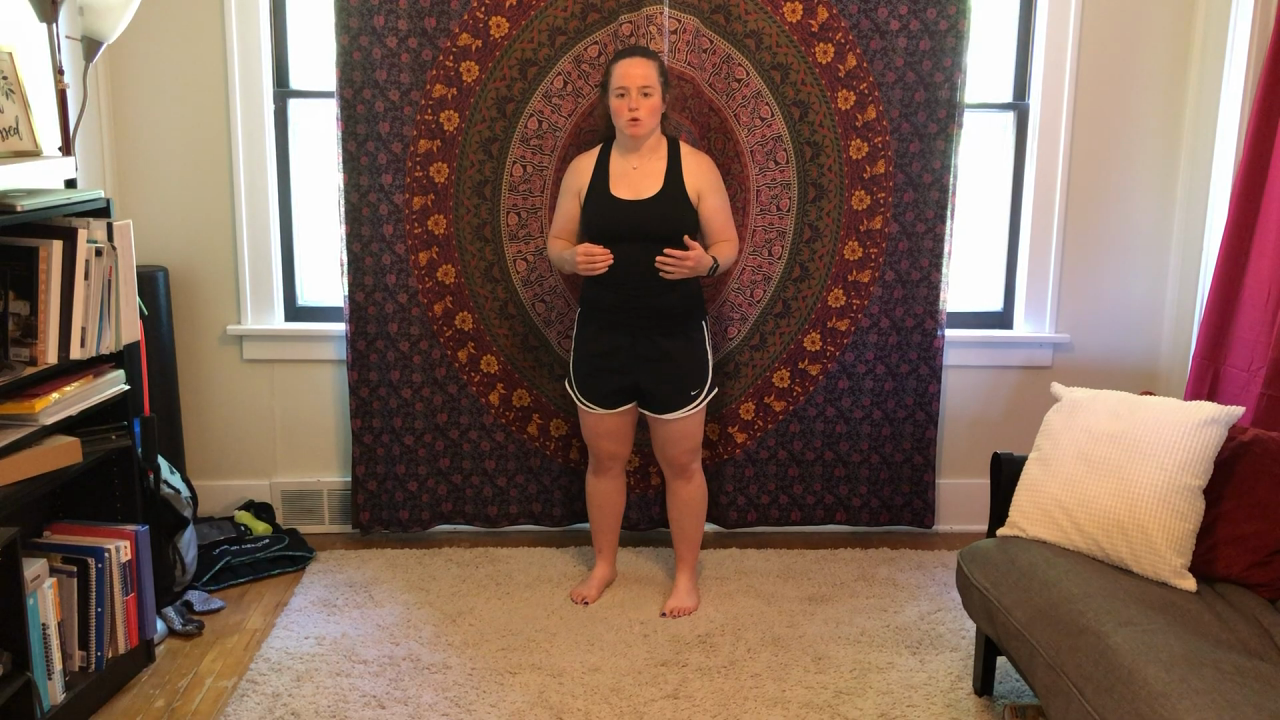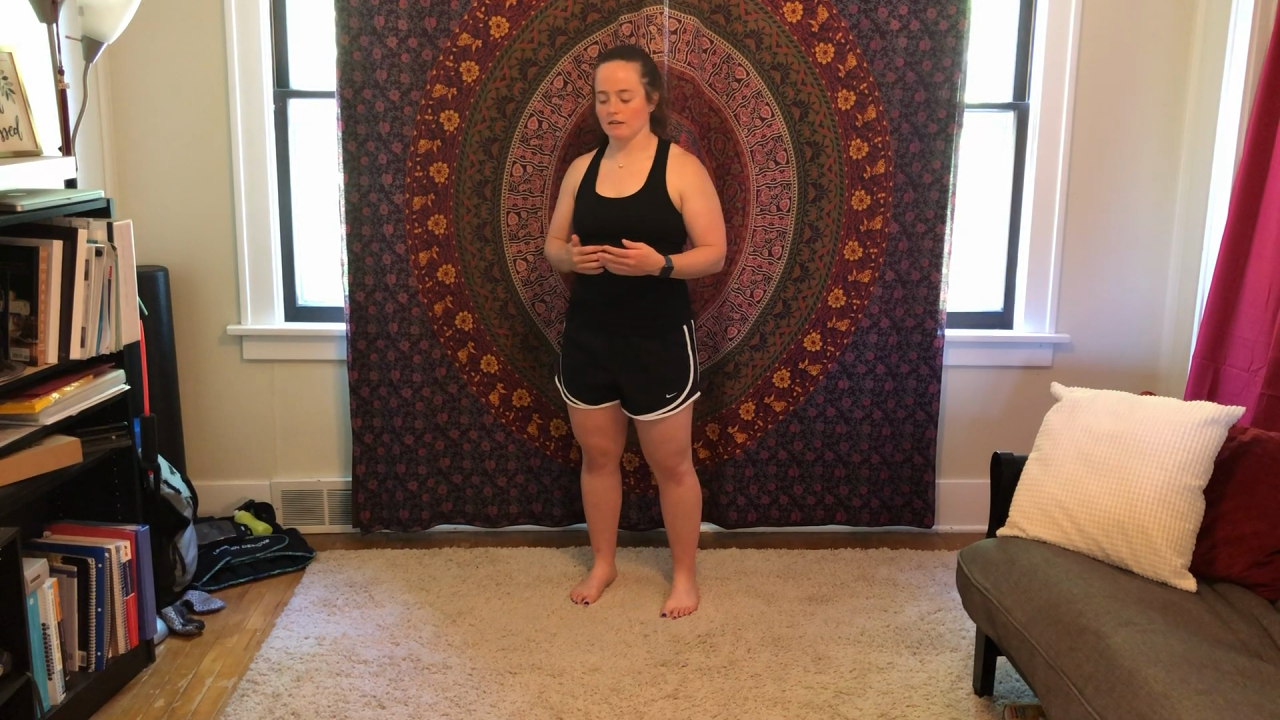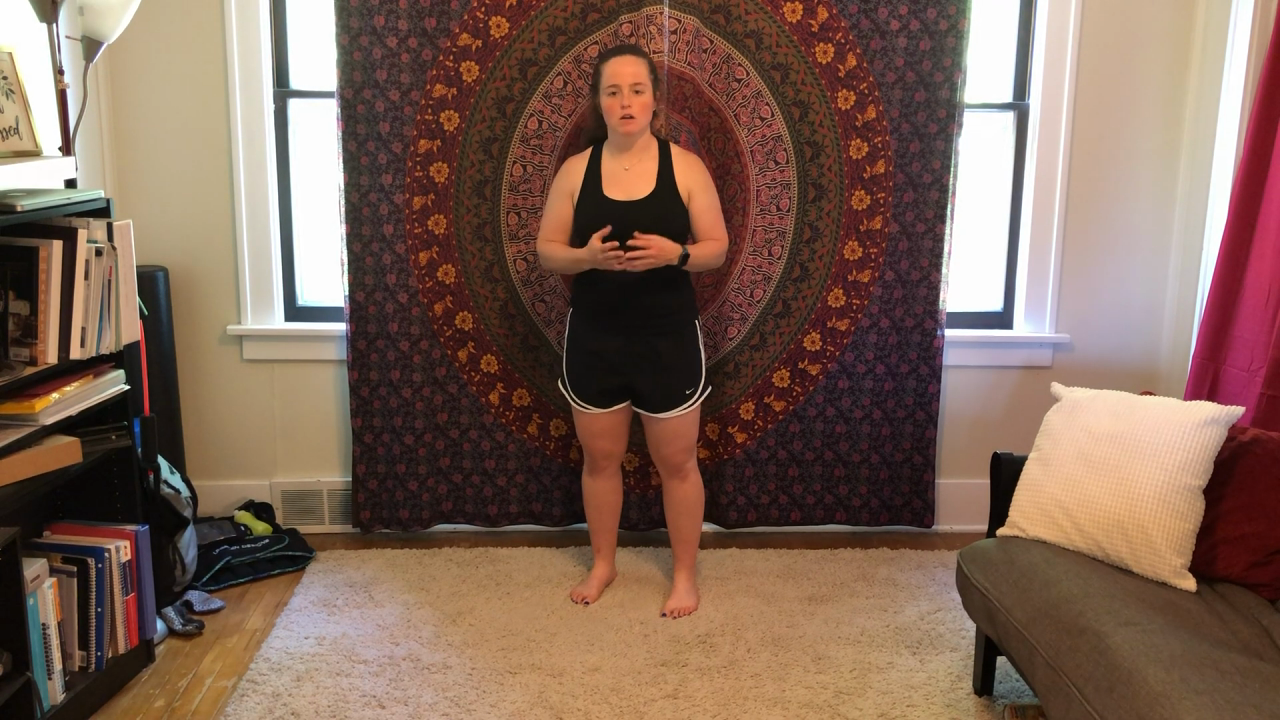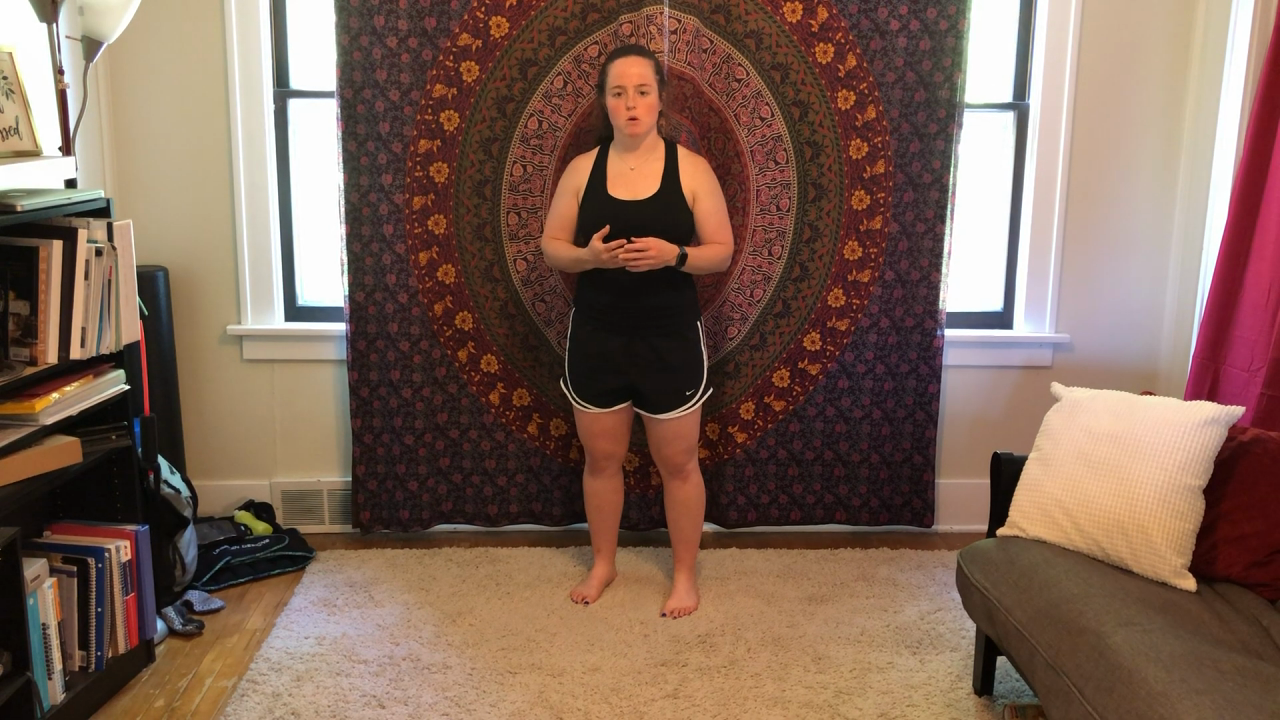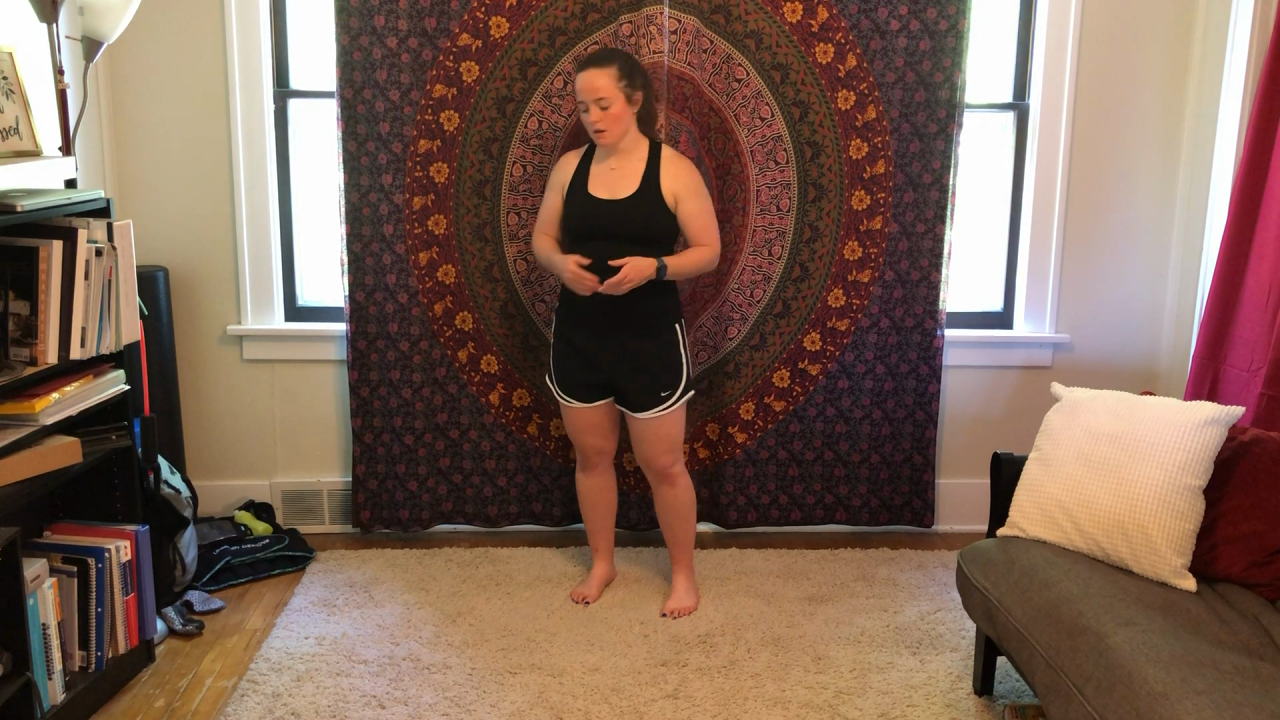
dt=1s
person 1, frame 1
left shoulder: (695, 166)
right shoulder: (584, 167)
left elbow: (728, 244)
right elbow: (556, 242)
left wrist: (706, 263)
right wrist: (573, 259)
left hip: (676, 337)
right hip: (601, 336)
left knee: (681, 464)
right knee: (605, 459)
left ankle: (686, 574)
right ankle: (603, 564)
person 1, frame 2
left shoulder: (682, 168)
right shoulder: (582, 168)
left elbow: (714, 253)
right elbow: (552, 243)
left wrist: (659, 264)
right wrist: (570, 257)
left hip: (658, 338)
right hip: (588, 335)
left knee: (672, 464)
right knee: (598, 457)
left ankle: (684, 575)
right ankle: (602, 563)
person 1, frame 3
left shoulder: (685, 167)
right shoulder: (575, 170)
left elbow: (717, 247)
right elbow: (547, 249)
left wrist: (674, 253)
right wrist: (587, 257)
left hip: (668, 336)
right hip: (594, 336)
left knee: (677, 462)
right knee: (600, 458)
left ankle: (684, 574)
right ankle: (602, 563)
person 1, frame 4
left shoulder: (691, 168)
right shoulder: (582, 169)
left elbow: (722, 252)
right elbow: (551, 247)
left wrist: (672, 255)
right wrist: (589, 256)
left hip: (670, 337)
right hip: (596, 336)
left knee: (678, 463)
right knee: (601, 458)
left ankle: (684, 574)
right ankle: (602, 564)
person 1, frame 5
left shoulder: (674, 170)
right shoulder: (570, 166)
left elbow: (708, 251)
right elbow: (542, 238)
left wrist: (654, 268)
right wrist: (559, 264)
left hip: (650, 338)
right hip: (578, 336)
left knee: (662, 465)
right knee: (591, 455)
left ankle: (684, 573)
right ankle: (602, 562)
